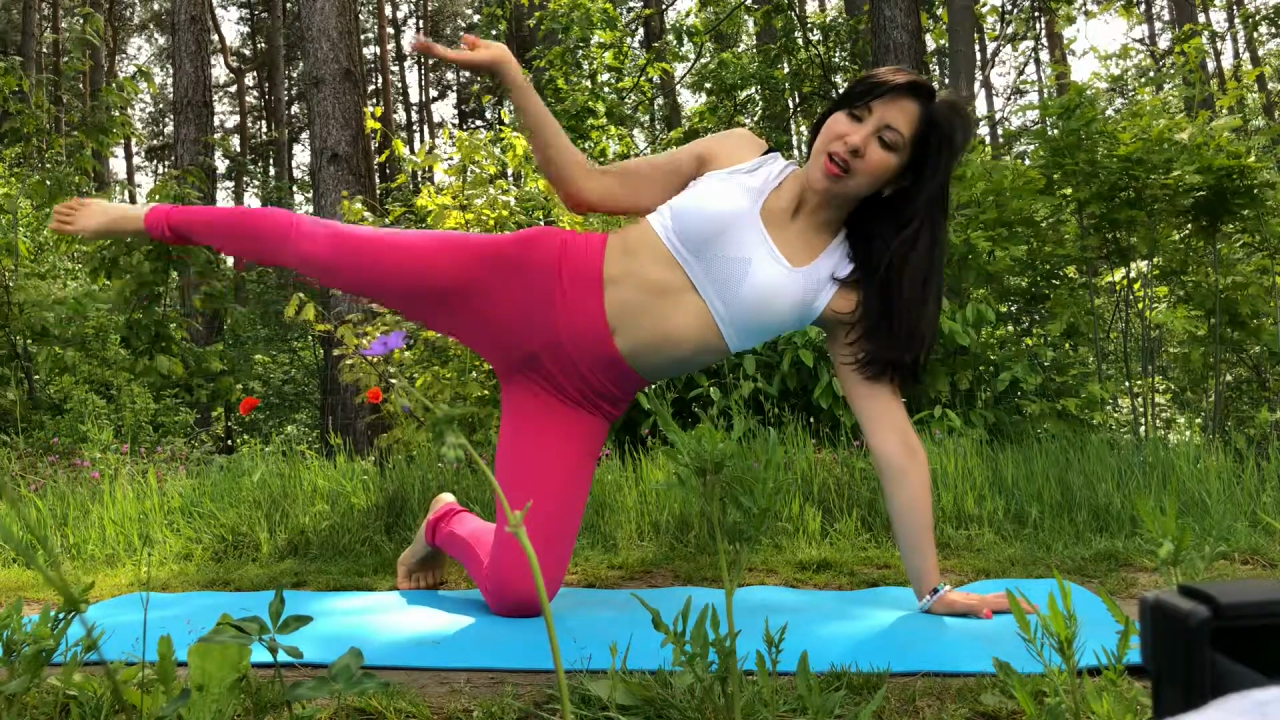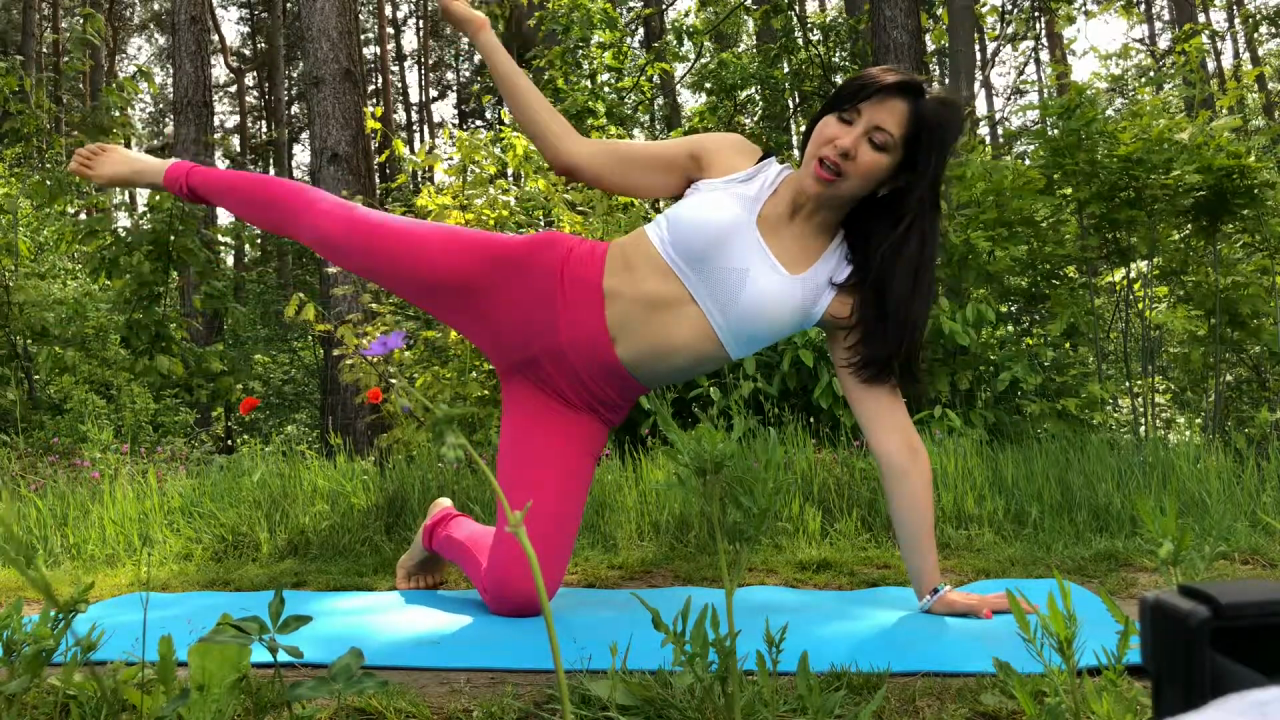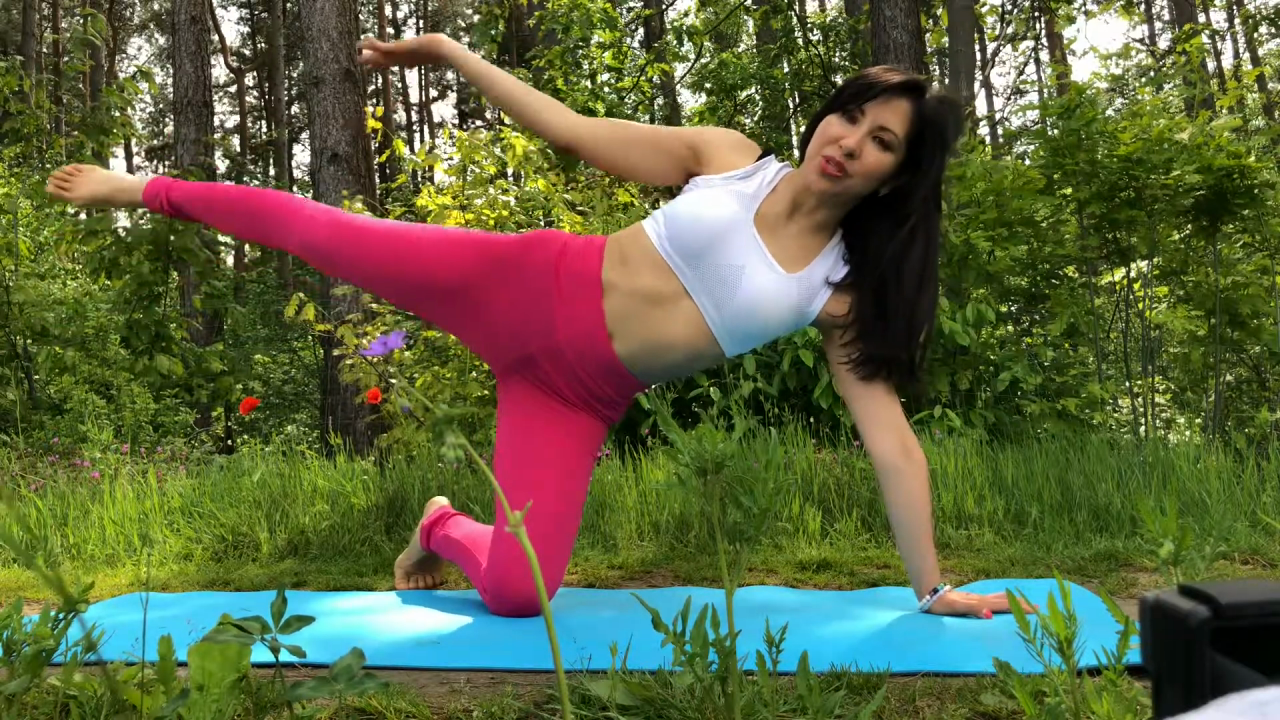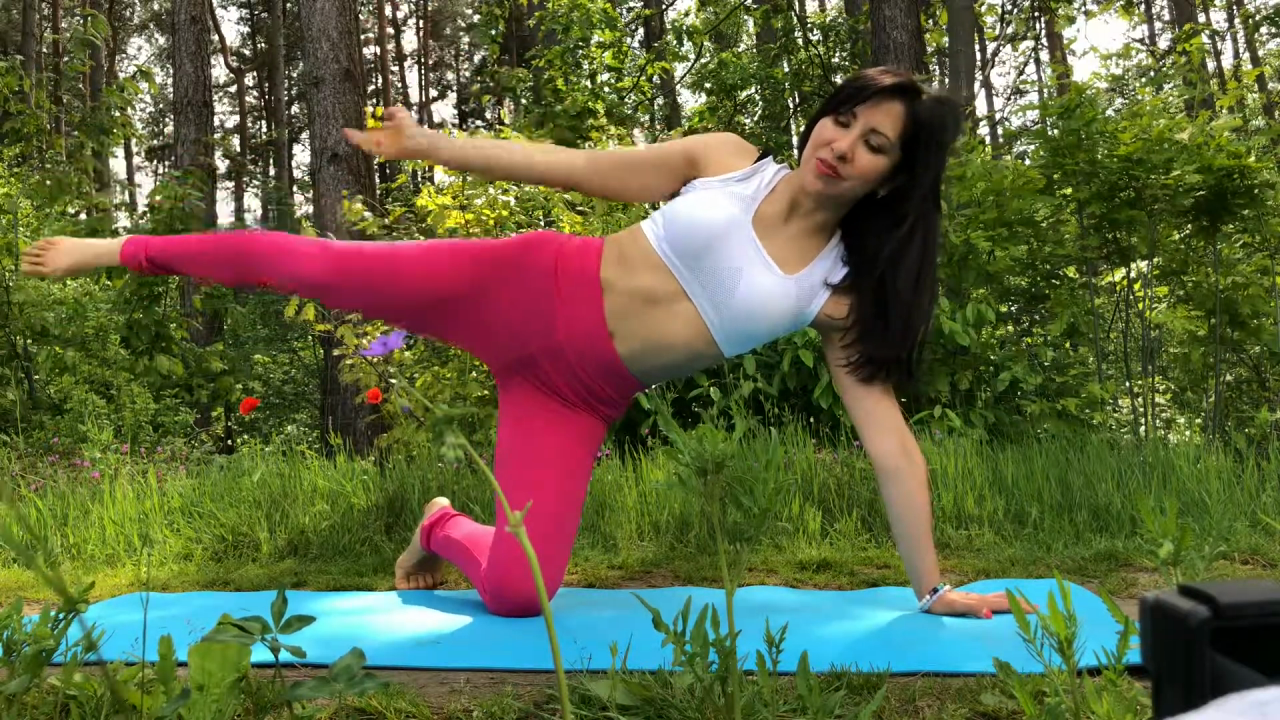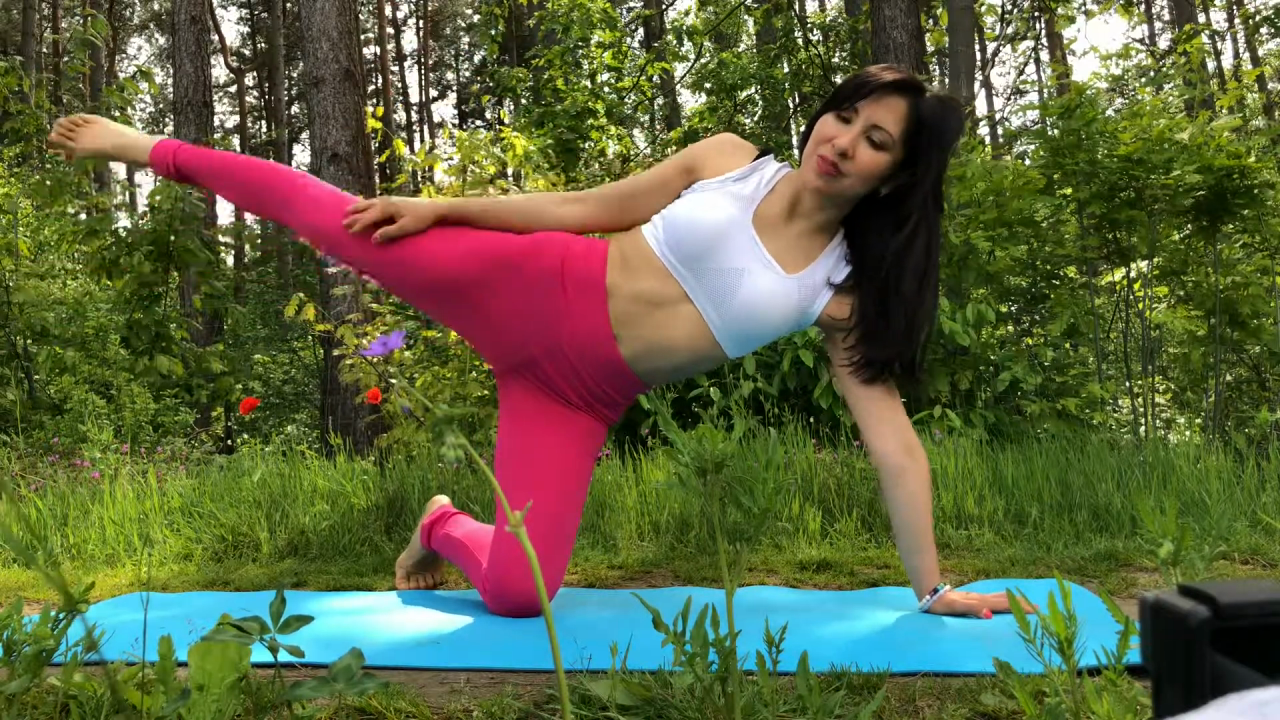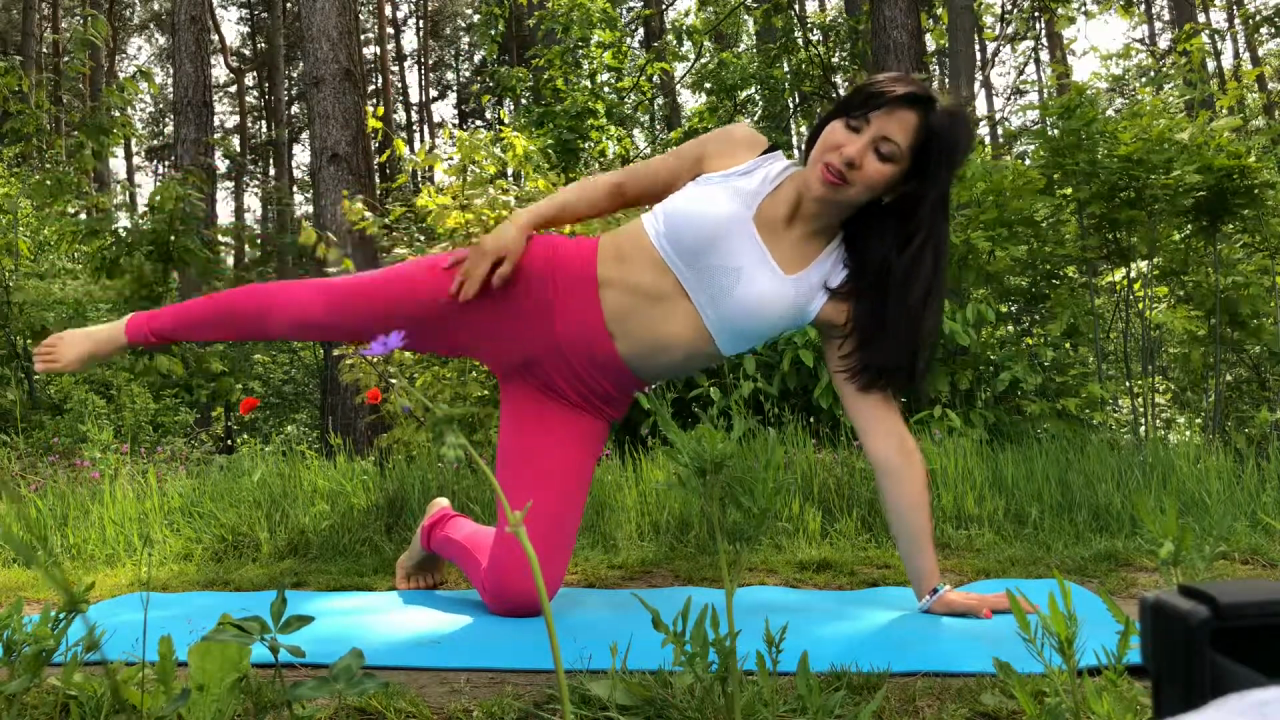
dt=0.5s
person 1, frame 1
left shoulder: (849, 292)
right shoulder: (738, 155)
left elbow: (893, 435)
right elbow: (583, 184)
left wrist: (932, 586)
right wrist: (511, 73)
left hip: (580, 396)
right hip: (536, 288)
left knee: (519, 592)
right knee: (326, 247)
left ankle: (450, 528)
right ankle: (144, 217)
person 1, frame 2
left shoulder: (848, 292)
right shoulder: (729, 159)
left elbow: (893, 435)
right elbow: (572, 154)
left wrist: (931, 585)
left hip: (581, 399)
right hip: (535, 290)
left knee: (518, 592)
right knee: (336, 225)
left ankle: (450, 530)
right ankle: (168, 171)
person 1, frame 3
left shoulder: (845, 293)
right shoulder: (727, 155)
left elbow: (890, 435)
right elbow: (573, 130)
left wrist: (933, 586)
right wrist: (452, 51)
left hip: (577, 397)
right hip: (533, 289)
left knee: (518, 592)
right knee: (332, 237)
left ankle: (444, 530)
right ankle: (146, 187)
person 1, frame 4
left shoulder: (842, 297)
right shoulder: (726, 159)
left elbow: (889, 438)
right elbow: (570, 163)
left wrist: (932, 584)
right wrist: (432, 144)
left hip: (577, 397)
right hip: (529, 293)
left knee: (519, 592)
right knee: (315, 265)
left ankle: (446, 532)
right ankle: (122, 250)
person 1, frame 5
left shoulder: (845, 295)
right shoulder: (729, 159)
left elbow: (892, 438)
right elbow: (588, 207)
left wrist: (932, 585)
right wrist: (440, 206)
left hip: (579, 396)
right hip: (531, 293)
left knee: (520, 592)
right knee: (334, 220)
left ankle: (446, 529)
right ankle: (152, 152)
person 1, frame 6
left shoulder: (843, 296)
right shoulder: (740, 150)
left elbow: (887, 435)
right elbow: (618, 182)
left wrist: (931, 585)
right wrist: (521, 220)
left hip: (578, 394)
right hip: (532, 294)
left knee: (519, 592)
right knee: (311, 307)
left ankle: (447, 530)
right ankle: (125, 332)
